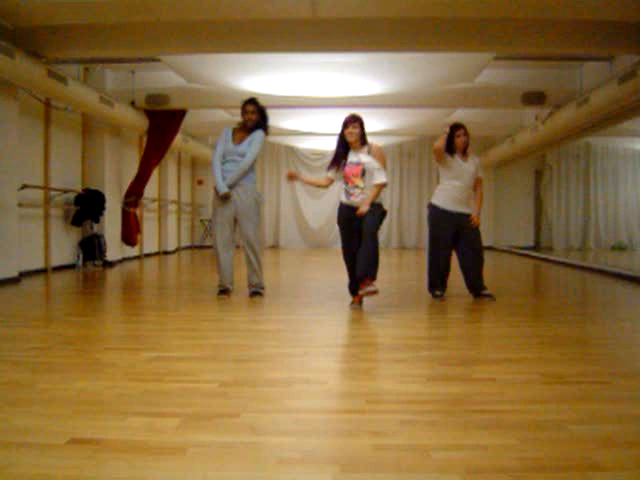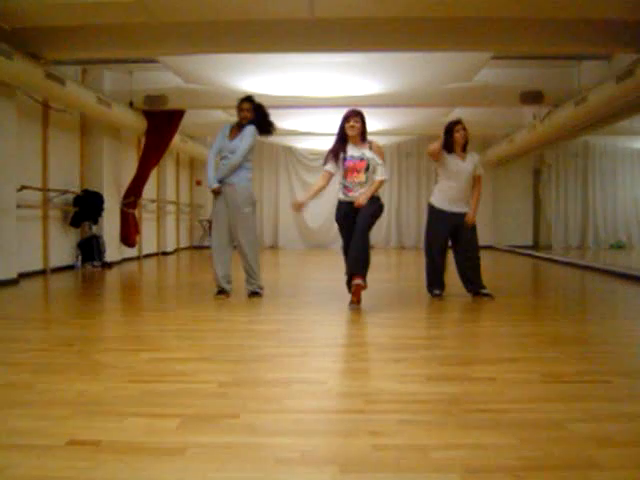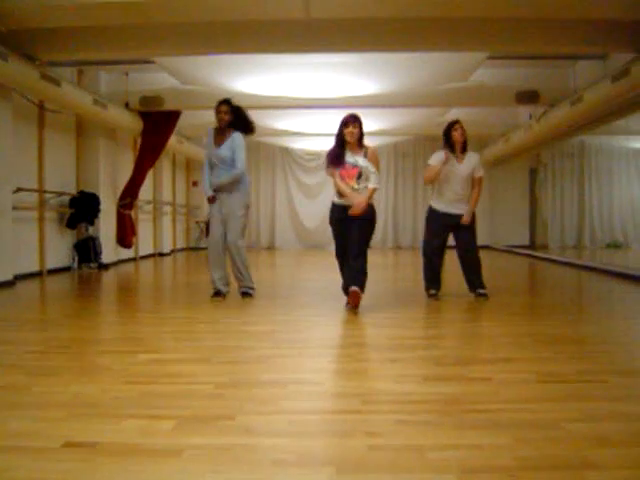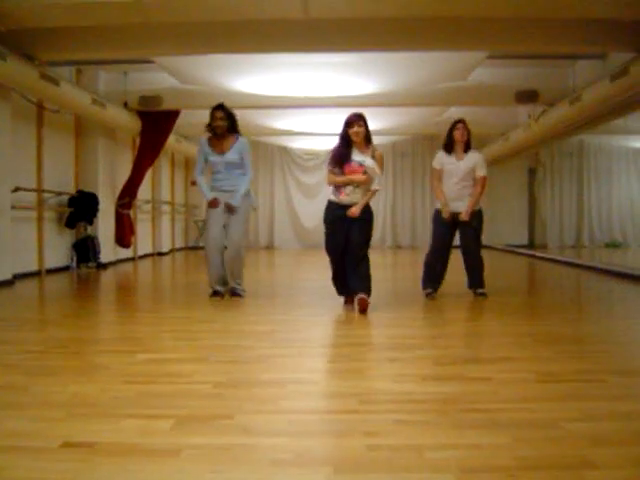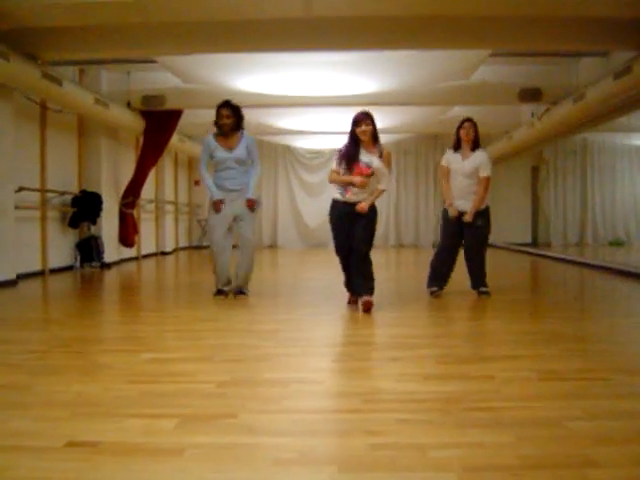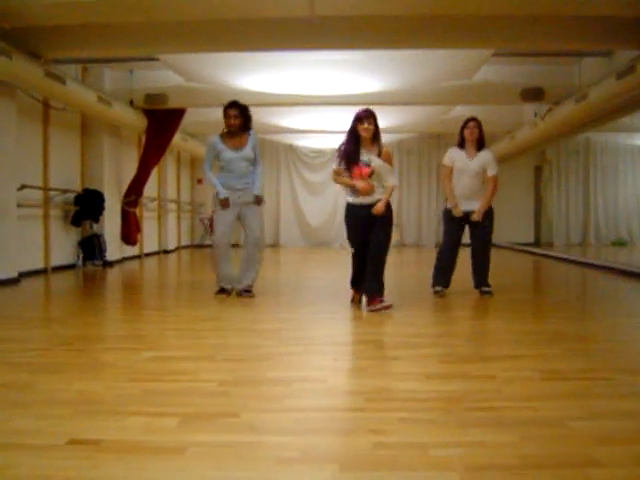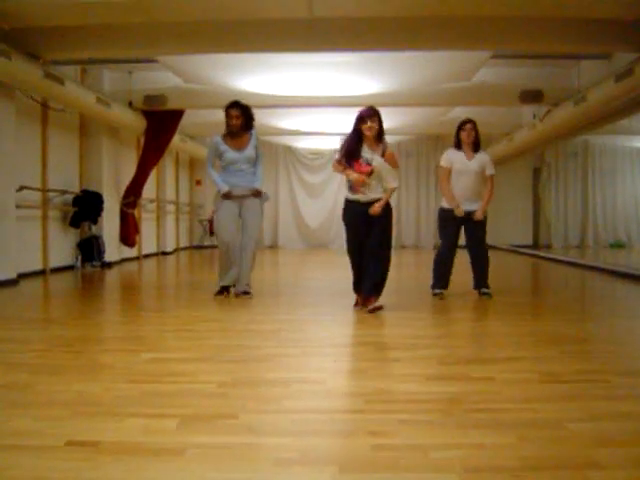
dt=0.2s
person 1, frame 1
left shoulder: (374, 151)
right shoulder: (341, 156)
left elbow: (381, 180)
right elbow: (326, 181)
left wrist: (367, 203)
right wrist: (300, 178)
left hip: (371, 206)
right hip: (347, 208)
left knee: (369, 235)
right knee: (349, 250)
left ankle: (367, 281)
right ankle: (356, 292)
person 1, frame 2
left shoulder: (373, 147)
right shoulder: (338, 150)
left elbow: (381, 176)
right elbow: (325, 178)
left wrist: (367, 195)
right wrist: (305, 198)
left hip: (369, 201)
right hip: (345, 204)
left knee: (360, 233)
right knee: (350, 246)
left ankle: (358, 278)
right ankle: (355, 292)
person 1, frame 3
left shoulder: (369, 153)
right shoulder: (336, 153)
left elbow: (374, 184)
right elbow: (337, 181)
left wrist: (361, 201)
right wrist: (353, 197)
left hip: (363, 209)
right hip: (339, 209)
left knee: (357, 249)
right knee: (342, 252)
left ankle: (356, 288)
right ankle: (350, 291)
person 1, frame 4
left shoulder: (375, 154)
right shoulder: (339, 152)
left elbow: (376, 185)
right elbow: (331, 179)
left wrist: (360, 206)
right wrist: (353, 178)
left hip: (360, 209)
right hip: (335, 209)
left knee: (358, 252)
right knee: (336, 252)
left ankle: (361, 293)
right ankle: (347, 293)
person 1, frame 5
left shoulder: (383, 153)
right shoulder: (346, 151)
left elbow: (383, 184)
right elbow: (332, 176)
left wrist: (368, 202)
right wrist: (352, 180)
left hip: (365, 208)
right hip: (341, 207)
left knee: (361, 250)
right knee: (344, 250)
left ankle: (365, 293)
right ankle: (353, 291)
person 1, frame 6
left shoulder: (383, 152)
right shoulder: (347, 149)
left elbow: (391, 181)
right elbow: (336, 176)
left wrist: (383, 202)
right wrist: (356, 184)
left hip: (378, 208)
right hip: (355, 209)
left knee: (377, 251)
right knee: (359, 251)
left ankle: (374, 296)
right ankle: (357, 289)
person 1, frame 7
left shoulder: (386, 152)
right shoulder: (350, 144)
left elbow: (393, 183)
right elbow: (336, 164)
left wrist: (381, 203)
right wrist: (349, 174)
left hip: (377, 206)
right hip: (353, 205)
left knee: (377, 251)
right knee: (355, 251)
left ankle: (371, 295)
right ankle: (361, 293)
person 2, frame 1
left shoulder: (258, 135)
right shoulder: (227, 132)
left elbow: (248, 162)
right elbow: (217, 159)
left wrist: (229, 183)
right wrist: (221, 186)
left hip: (245, 190)
right hip: (223, 191)
left knee: (251, 238)
right knee: (222, 238)
left ankle: (256, 285)
right ankle: (225, 284)
person 2, frame 2
left shoulder: (251, 130)
right shoulder: (226, 129)
left elbow: (237, 158)
right elbow: (212, 155)
left wrist: (217, 178)
right wrist: (212, 182)
left hip: (239, 188)
right hip: (223, 187)
left knee: (245, 237)
right knee: (220, 237)
left ankle: (254, 285)
right ankle: (223, 285)
person 2, frame 3
left shoulder: (236, 137)
right shoulder: (211, 135)
left elbow: (241, 169)
right elbow: (207, 165)
left wrist: (218, 184)
right wrist: (208, 190)
left hip: (236, 193)
right hip: (218, 195)
left knee: (234, 240)
right knee: (215, 240)
left ankle: (246, 285)
right ankle: (220, 286)
person 2, frame 4
left shoulder: (241, 142)
right shoulder: (205, 143)
left elbow: (249, 172)
right elbow: (199, 173)
left wrist: (237, 199)
right wrist: (209, 195)
left hip: (238, 197)
right hip: (217, 197)
left knee: (236, 241)
right knee: (213, 240)
left ankle: (235, 285)
right ankle: (218, 286)
person 2, frame 5
left shoulder: (246, 138)
right shoulder: (210, 141)
left elbow: (255, 166)
right elbow: (203, 169)
left wrist: (251, 193)
right wrist: (214, 194)
left hip: (243, 195)
right hip: (221, 195)
left knee: (247, 239)
right knee: (218, 239)
left ankle: (240, 284)
right ankle: (223, 284)
person 2, frame 6
left shoulder: (252, 137)
right shoulder: (215, 141)
right elbow: (208, 169)
left wrist: (258, 189)
right wrist: (221, 192)
left hip: (250, 195)
right hip: (227, 196)
left knee: (255, 237)
right knee: (220, 238)
left ankle: (245, 284)
right ankle: (225, 283)
person 2, frame 7
left shoulder: (253, 136)
right shoulder: (218, 142)
right elbow: (210, 167)
left wrist: (258, 184)
right wrist: (222, 187)
left hip: (251, 194)
right hip: (228, 194)
left knee: (251, 237)
right knee: (226, 237)
left ankle: (243, 285)
right ankle: (226, 282)
person 3, frame 1
left shoulder: (474, 161)
right shoulder: (445, 157)
left elbow: (478, 189)
right elbow: (437, 147)
left wrist: (477, 212)
right wrist: (446, 136)
left hip: (466, 213)
right hip: (442, 210)
left knee: (473, 251)
right knee: (440, 251)
left ankle: (477, 288)
right ankle: (437, 288)
person 3, frame 2
left shoulder: (474, 158)
right shoulder: (443, 155)
left elbow: (477, 186)
right elbow: (431, 151)
left wrist: (473, 211)
right wrist: (443, 139)
left hip: (464, 212)
right hip: (439, 210)
left knee: (469, 251)
right knee: (436, 249)
left ankle: (477, 287)
right ankle: (436, 287)
person 3, frame 3
left shoulder: (474, 158)
right shoulder: (439, 156)
left elbow: (477, 187)
right elbow: (427, 179)
left wrist: (469, 212)
right wrist: (443, 162)
left hip: (464, 213)
right hip: (438, 211)
left knee: (469, 251)
right knee: (433, 250)
left ankle: (477, 286)
right ankle: (432, 287)
person 3, frame 4
left shoulder: (476, 157)
right shoulder: (442, 156)
left elbow: (480, 186)
right elbow: (436, 182)
left wrist: (468, 210)
right wrist: (444, 205)
left hip: (470, 211)
right hip: (444, 211)
left knee: (471, 250)
right knee: (438, 249)
left ankle: (477, 286)
right ankle: (430, 285)
person 3, frame 5
left shoulder: (482, 156)
right shoulder: (450, 155)
left elbow: (483, 187)
right elbow: (444, 180)
left wrist: (471, 212)
right wrist: (450, 205)
left hip: (477, 211)
right hip: (452, 209)
left knee: (475, 249)
right knee: (446, 247)
left ankle: (480, 285)
right ankle: (435, 284)
person 3, frame 6
left shoulder: (487, 156)
right shoulder: (453, 153)
left elbow: (492, 185)
right elbow: (445, 180)
left wrist: (481, 210)
right wrist: (454, 205)
left hip: (479, 209)
right hip: (454, 209)
left knee: (481, 248)
right knee: (449, 246)
left ankle: (483, 284)
right ankle: (439, 283)
person 3, frame 7
left shoulder: (484, 158)
right shoulder: (450, 154)
left elbow: (489, 185)
right elbow: (443, 182)
left wrist: (483, 209)
right wrist: (455, 206)
left hip: (475, 211)
right hip: (450, 210)
left knee: (479, 249)
right knee: (447, 248)
left ankle: (482, 286)
right ankle: (438, 286)
